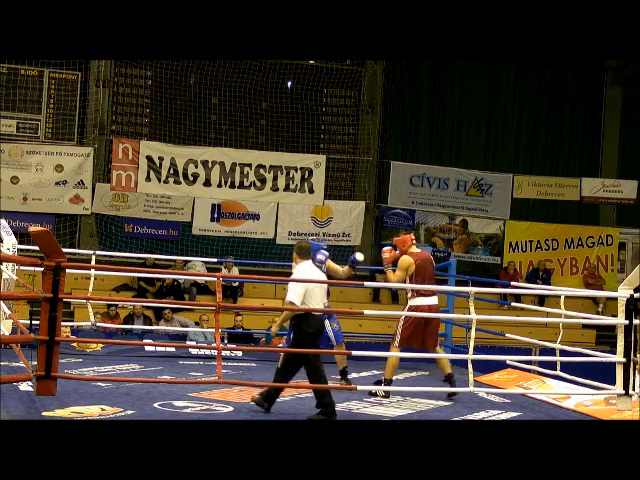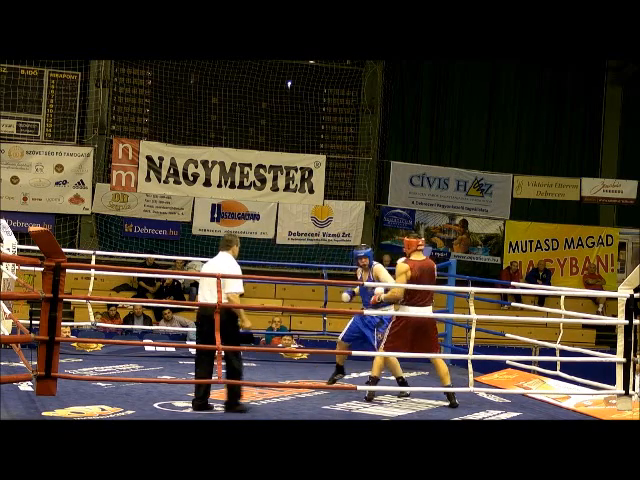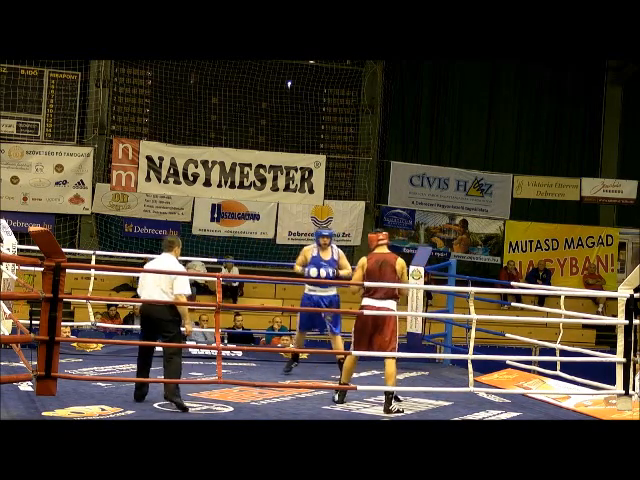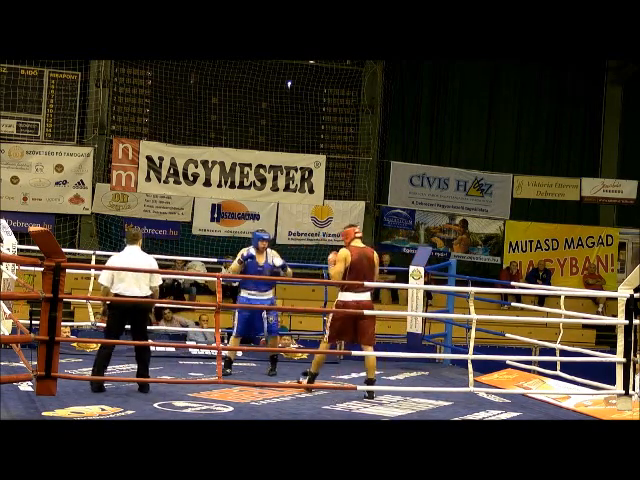
dt=1s
person 1, frame 1
left shoulder: (299, 275)
right shoulder: (319, 274)
left elbow: (292, 305)
right elbow: (322, 303)
left wrist: (278, 323)
left hip: (304, 322)
right hip: (316, 321)
left knee: (313, 366)
right knee: (289, 362)
left ankle: (327, 408)
right ankle: (267, 398)
person 1, frame 2
left shoulder: (208, 264)
right shoulder: (232, 266)
right elbow: (233, 297)
right wrist: (243, 318)
left hip: (203, 311)
right hip: (222, 313)
left knee: (204, 357)
right knee: (233, 357)
left ankle: (200, 400)
right ankle: (233, 401)
person 1, frame 3
left shoulder: (149, 265)
right shoulder: (177, 267)
left elbow: (141, 293)
right elbow: (180, 297)
right wrist: (186, 321)
left hip: (146, 310)
right hip: (166, 311)
left knee: (145, 352)
right knee: (173, 354)
left ankle: (139, 392)
right ankle: (171, 391)
person 1, frame 4
left shoulder: (115, 259)
right shoulder: (149, 260)
left elbow: (105, 287)
right elbow: (155, 289)
left wrist: (104, 304)
right wrist: (151, 305)
left hip: (119, 303)
right hip: (140, 304)
left knee: (108, 342)
right knee: (142, 344)
left ankle: (96, 382)
right ankle: (144, 384)
person 2, frame 1
left shoulder: (405, 259)
right shoulder: (428, 256)
left elbow: (394, 282)
left wrist: (387, 264)
left hip: (416, 306)
right hip: (433, 304)
left knee: (395, 347)
right knee: (434, 347)
left ankle: (385, 387)
right ankle: (451, 382)
person 2, frame 2
left shoulder: (403, 266)
right shoulder: (431, 265)
left elbow: (397, 294)
left wrist: (383, 296)
left hip: (405, 315)
right hip: (425, 315)
left knee: (384, 350)
right knee: (435, 355)
left ankle: (371, 389)
right ankle: (451, 395)
person 2, frame 3
left shoulder: (365, 261)
right shoulder: (399, 262)
left elbow: (354, 288)
right elbow: (404, 291)
left hip: (367, 308)
right hip: (387, 309)
left knee: (354, 352)
right knee: (389, 355)
left ankle: (341, 393)
right ankle: (389, 400)
person 2, frame 4
left shoulder: (344, 252)
right shoulder: (373, 254)
left elbow: (336, 279)
right elbow: (374, 280)
left wrist: (331, 264)
left hip: (346, 301)
right hip: (366, 301)
left knee: (326, 341)
right knee: (368, 345)
left ankle: (310, 378)
right ankle: (370, 387)
person 3, frame 1
left shoulder: (326, 262)
left elbow: (342, 274)
left wrist: (352, 264)
right wrist: (317, 264)
left knee: (338, 341)
left ankle: (344, 377)
person 3, frame 2
left shoulder: (378, 269)
right shoulder: (360, 271)
left elbow: (390, 283)
left wrist: (382, 290)
right wrist: (351, 292)
left hip: (382, 315)
right hip: (365, 314)
right knee: (342, 341)
left ankle: (404, 384)
right ankle: (339, 371)
person 3, frame 3
left shoulder: (337, 252)
right shoulder: (308, 250)
left elbow: (348, 271)
right elbow: (296, 267)
left wrist: (335, 272)
right wrist: (305, 272)
left hip: (330, 297)
right hip: (310, 296)
left knee: (334, 332)
right knee: (302, 330)
left ankle: (342, 367)
right ankle: (294, 358)
person 3, frame 4
left shoulder: (273, 254)
right shoulder: (245, 252)
left elbow: (289, 275)
right elbow: (231, 272)
left wrist: (283, 267)
right wrist: (242, 259)
left hip: (266, 299)
right hip: (246, 299)
left knee: (273, 332)
right knee: (238, 333)
left ankle: (273, 362)
right ankle: (228, 365)
